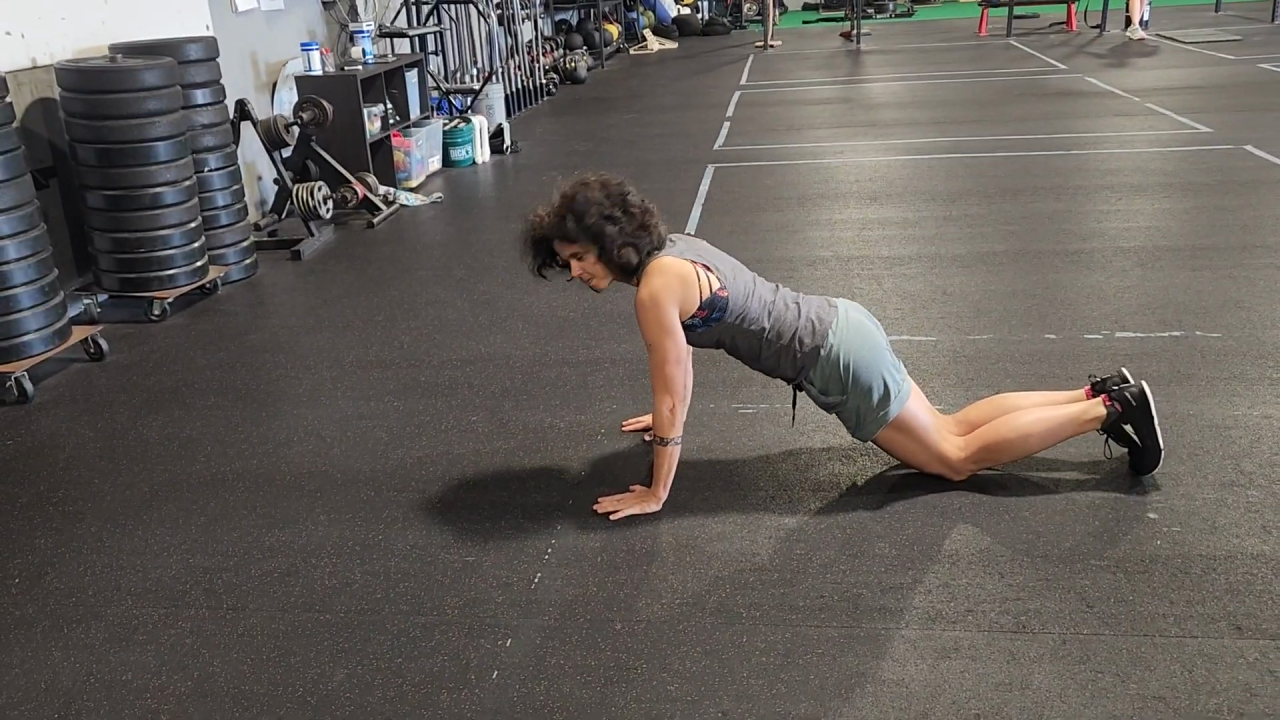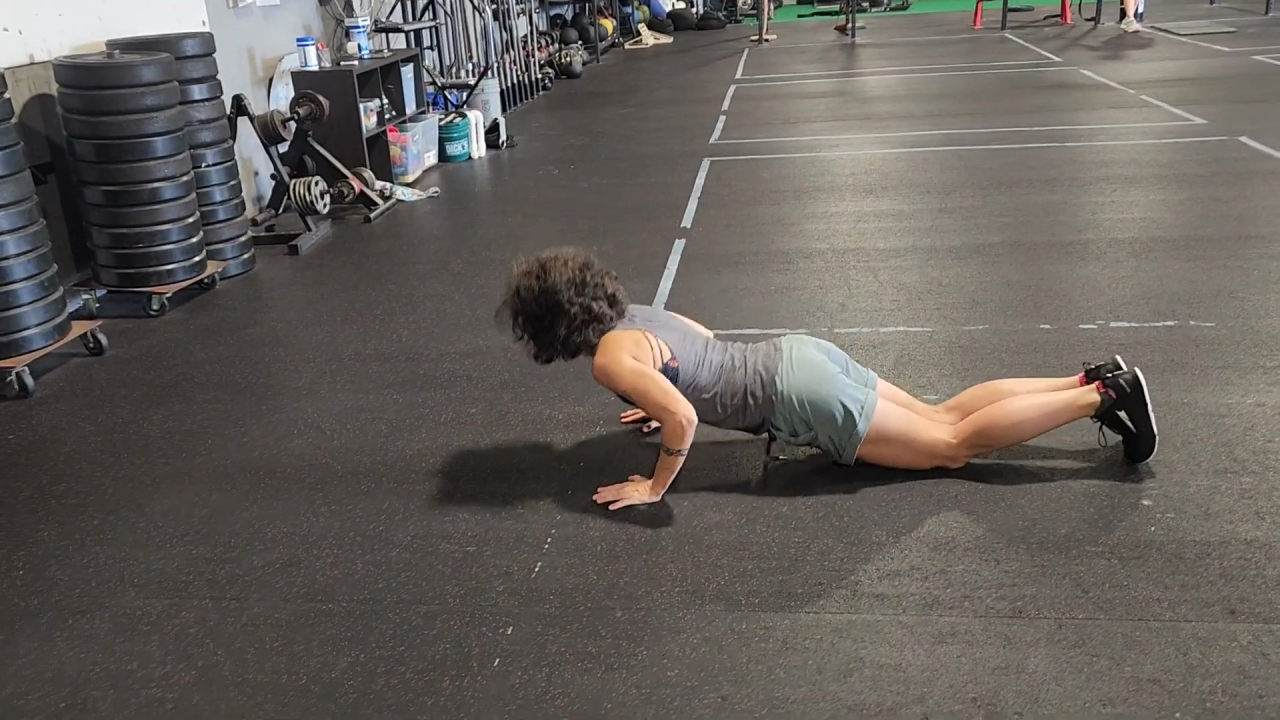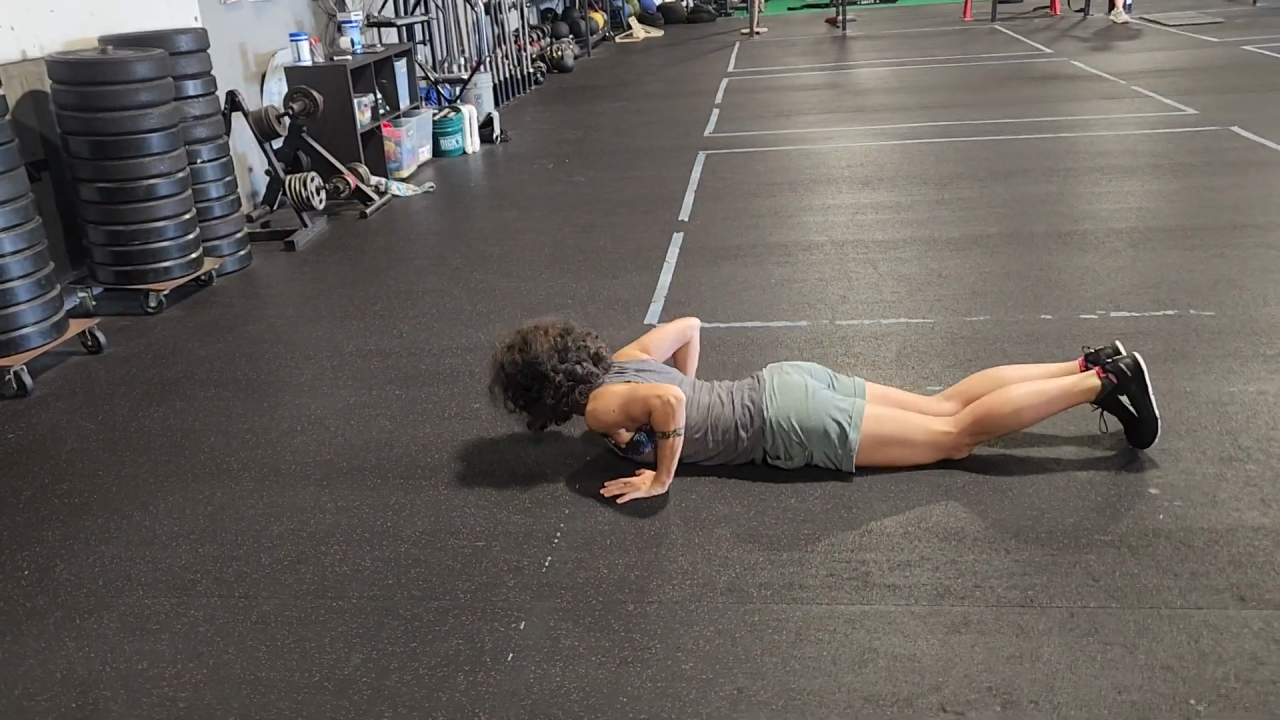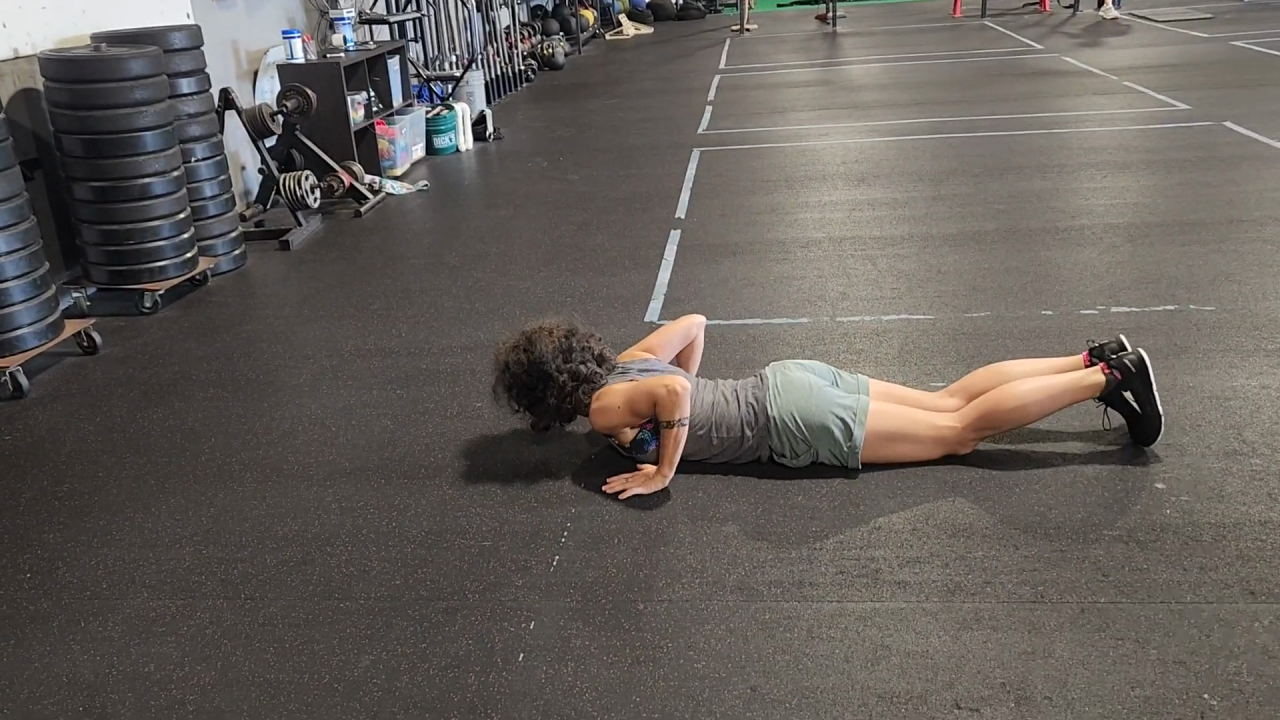
dt=0.4s
person 1, frame 1
left shoulder: (656, 285)
right shoulder: (669, 247)
left elbow: (671, 400)
right elbow: (687, 349)
left wrist: (656, 495)
right wrist: (667, 415)
left hip: (835, 359)
right hip: (838, 324)
left knee: (958, 458)
right knee: (948, 430)
left ankle: (1107, 409)
right ankle: (1100, 392)
person 1, frame 2
left shoulder: (609, 357)
right shoulder: (631, 313)
left elbow: (682, 423)
left wrist: (654, 487)
right wrist: (662, 406)
left hip: (799, 396)
right hip: (800, 355)
left knee: (953, 444)
right knee: (944, 413)
left ankle: (1099, 397)
right ankle: (1094, 380)
person 1, frame 3
left shoulder: (599, 408)
right shoulder: (620, 361)
left elbow: (669, 403)
right elbow: (688, 325)
left wrist: (661, 477)
left hip: (788, 424)
right hip: (788, 382)
left knee: (955, 435)
right knee: (946, 404)
left ankle: (1100, 382)
right ankle: (1093, 365)
person 1, frame 4
left shoulder: (604, 409)
right shoulder: (623, 364)
left elbow: (672, 394)
right elbow: (695, 321)
left wrist: (663, 470)
left hip: (792, 421)
right hip: (792, 380)
left knee: (960, 431)
right knee: (949, 399)
left ankle: (1104, 379)
right ankle: (1096, 360)
